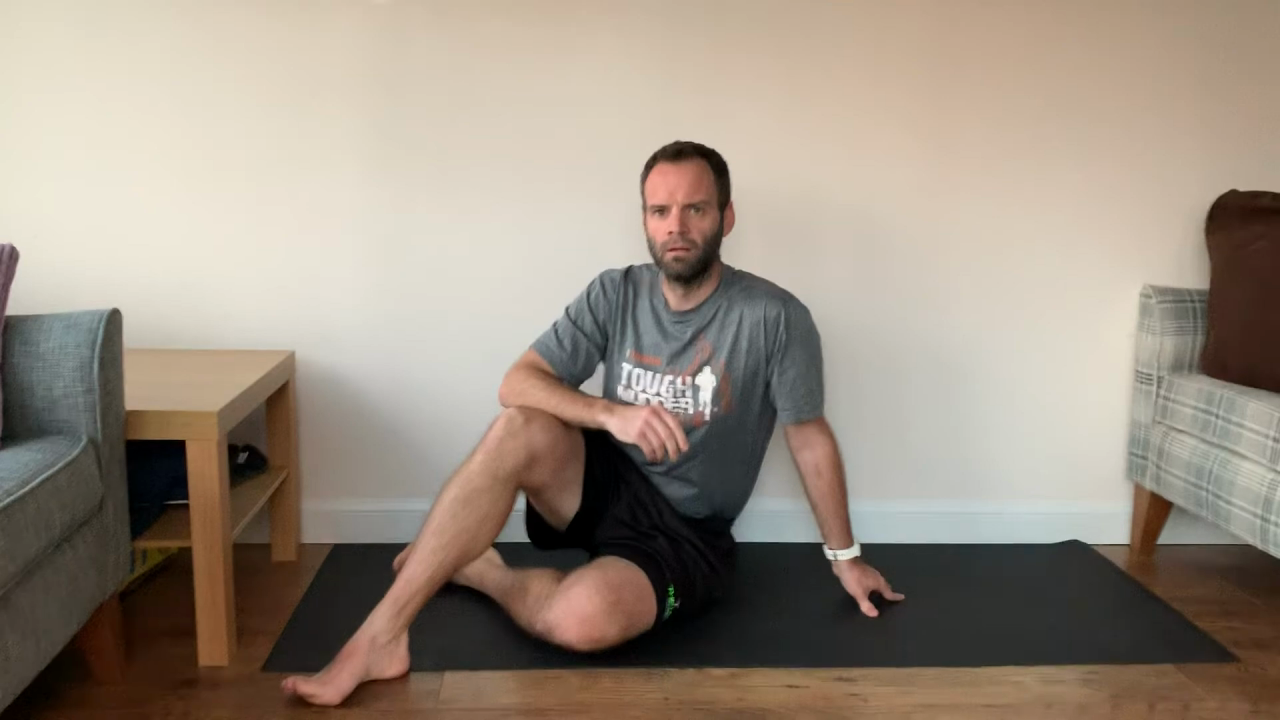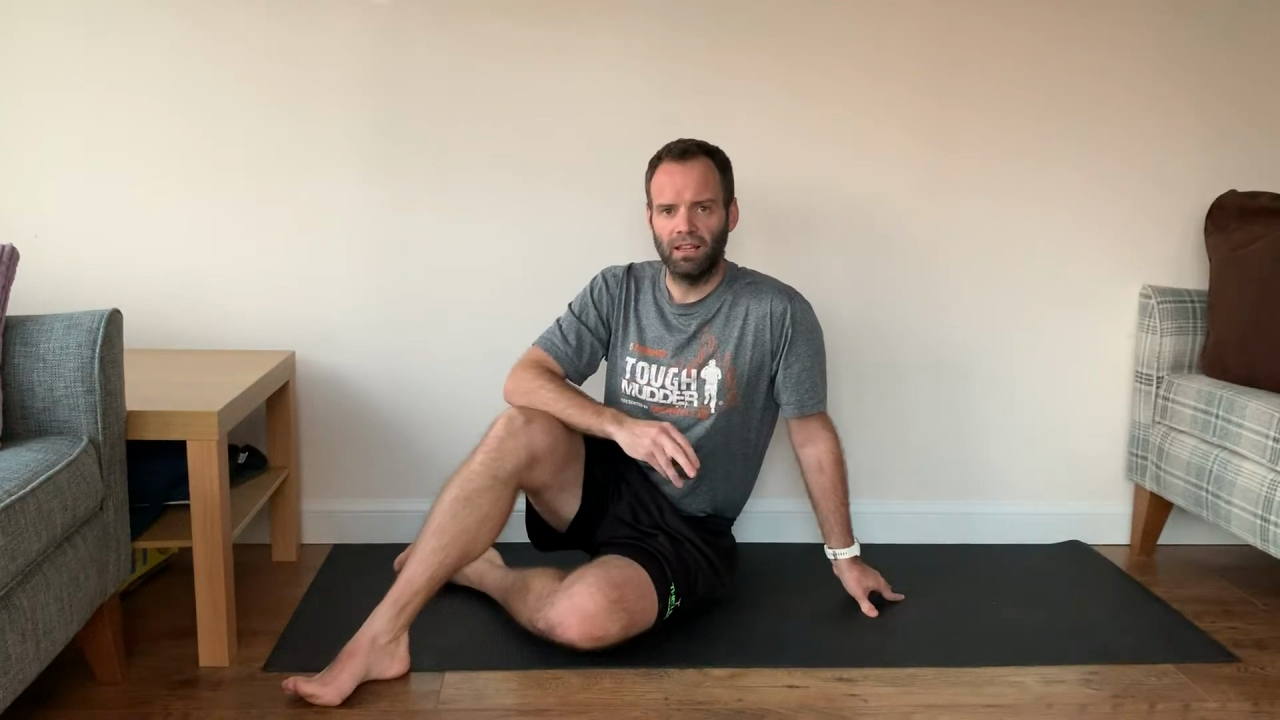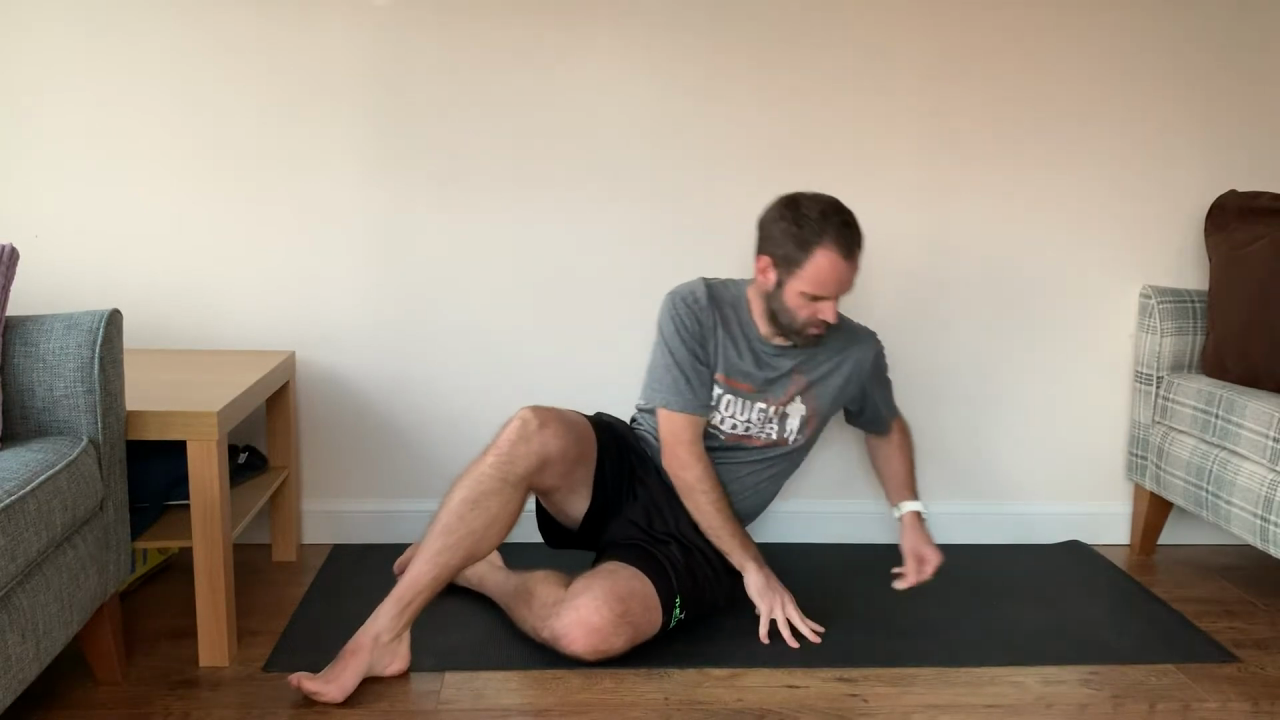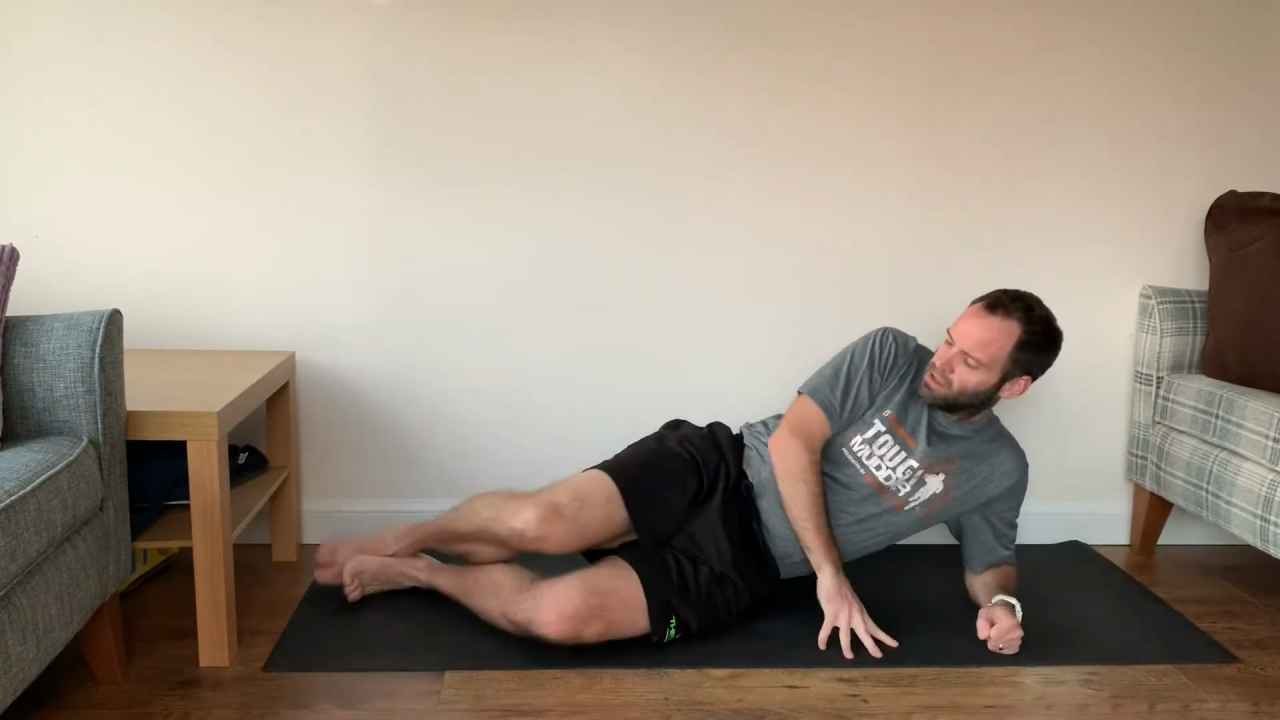
dt=1s
person 1, frame 1
left shoulder: (774, 318)
right shoulder: (613, 295)
left elbow: (810, 438)
right elbow: (518, 383)
left wrist: (845, 556)
right wrist: (610, 414)
left hip: (684, 532)
right hip: (605, 484)
left knee: (580, 620)
right knee: (519, 429)
left ankle: (476, 568)
right ankle: (381, 634)
person 1, frame 2
left shoulder: (778, 313)
right shoulder: (616, 291)
left elbow: (812, 434)
right elbow: (523, 381)
left wrist: (844, 556)
right wrist: (619, 425)
left hip: (686, 531)
right hip: (606, 484)
left knee: (581, 617)
right knee: (519, 430)
left ankle: (477, 569)
right ankle: (381, 636)
person 1, frame 3
left shoulder: (856, 354)
right shoulder: (695, 307)
left elbow: (886, 427)
right elbow: (684, 451)
left wrist: (910, 516)
right wrist: (755, 570)
left hip: (692, 536)
right hip: (629, 469)
left knee: (586, 629)
right knee: (533, 432)
left ankle: (480, 572)
right ankle: (383, 632)
person 1, frame 4
left shoulder: (1000, 470)
right shoulder: (891, 354)
left elbow: (989, 564)
right elbow: (794, 438)
left wrist: (1002, 604)
right wrist: (831, 578)
left hip: (737, 565)
right hip: (718, 470)
left knee: (558, 613)
right knee: (542, 523)
left ankle: (418, 574)
right ankle: (405, 539)
